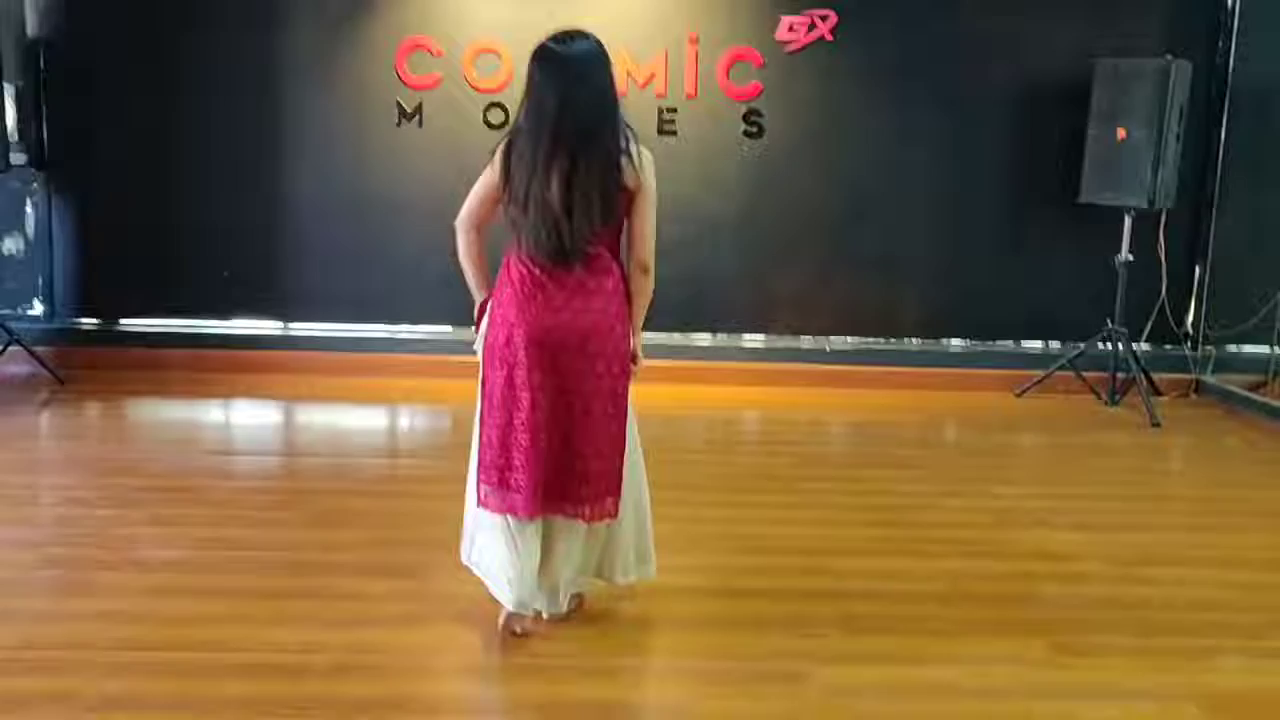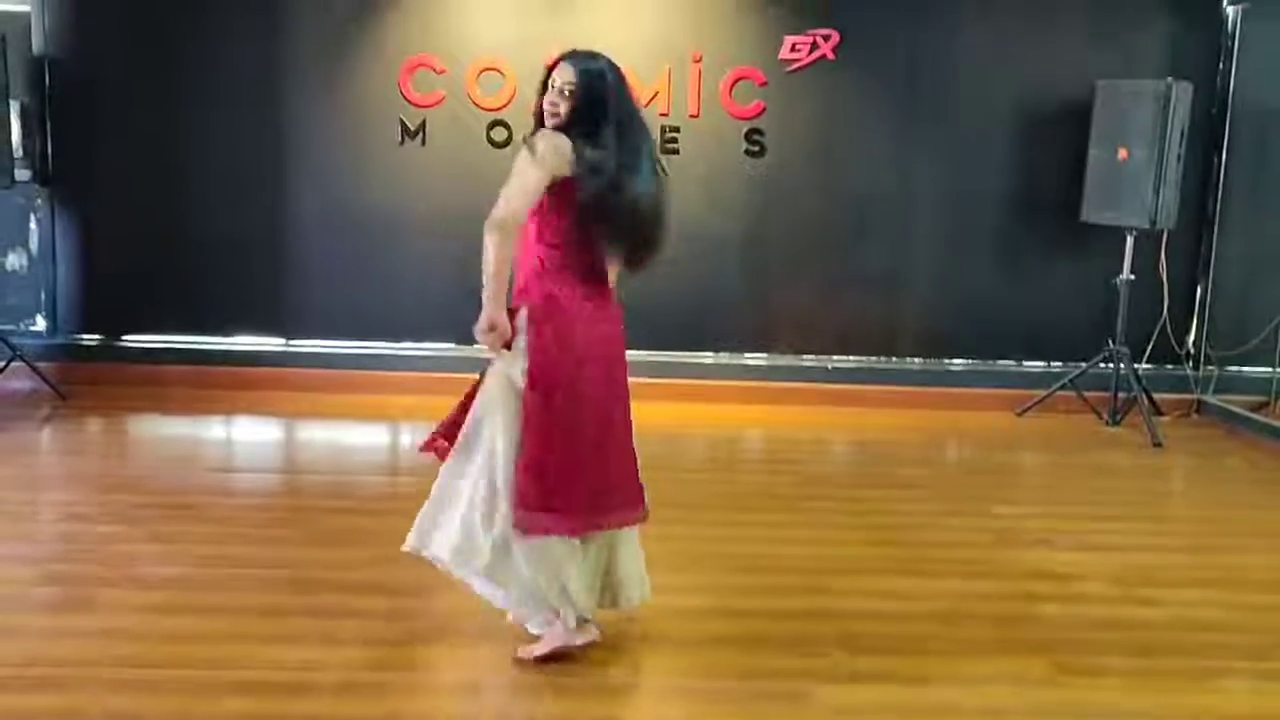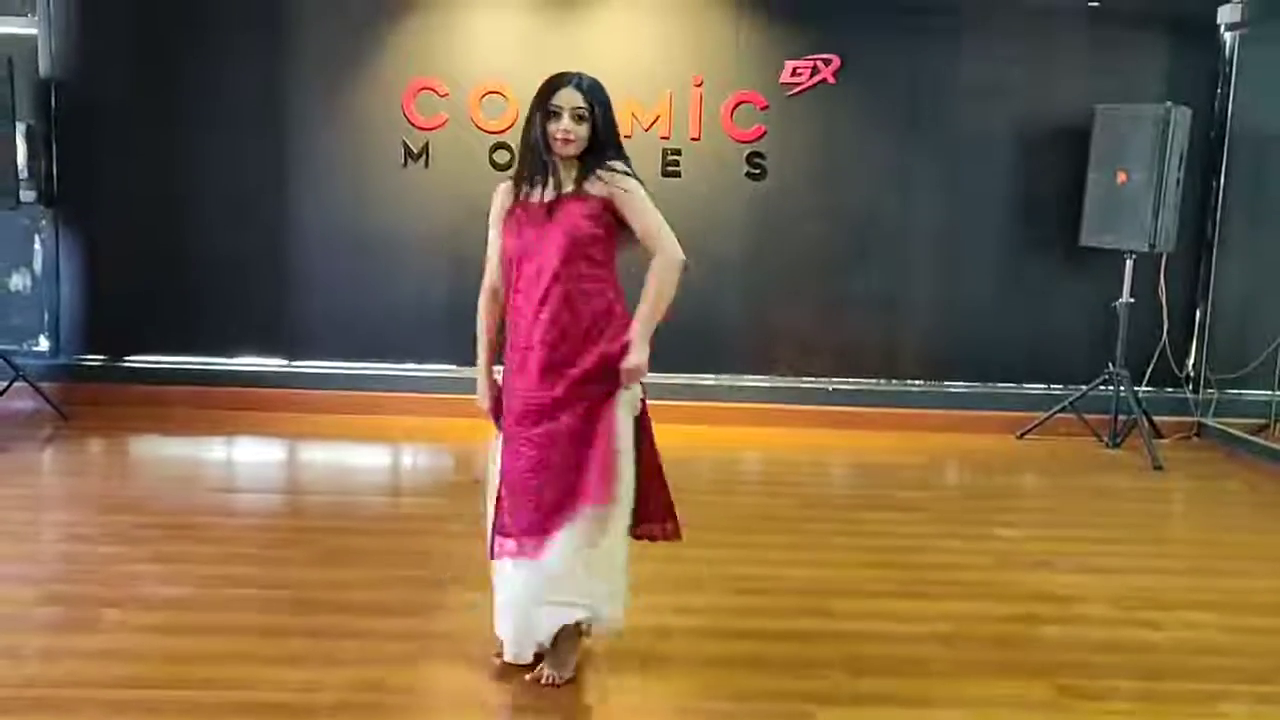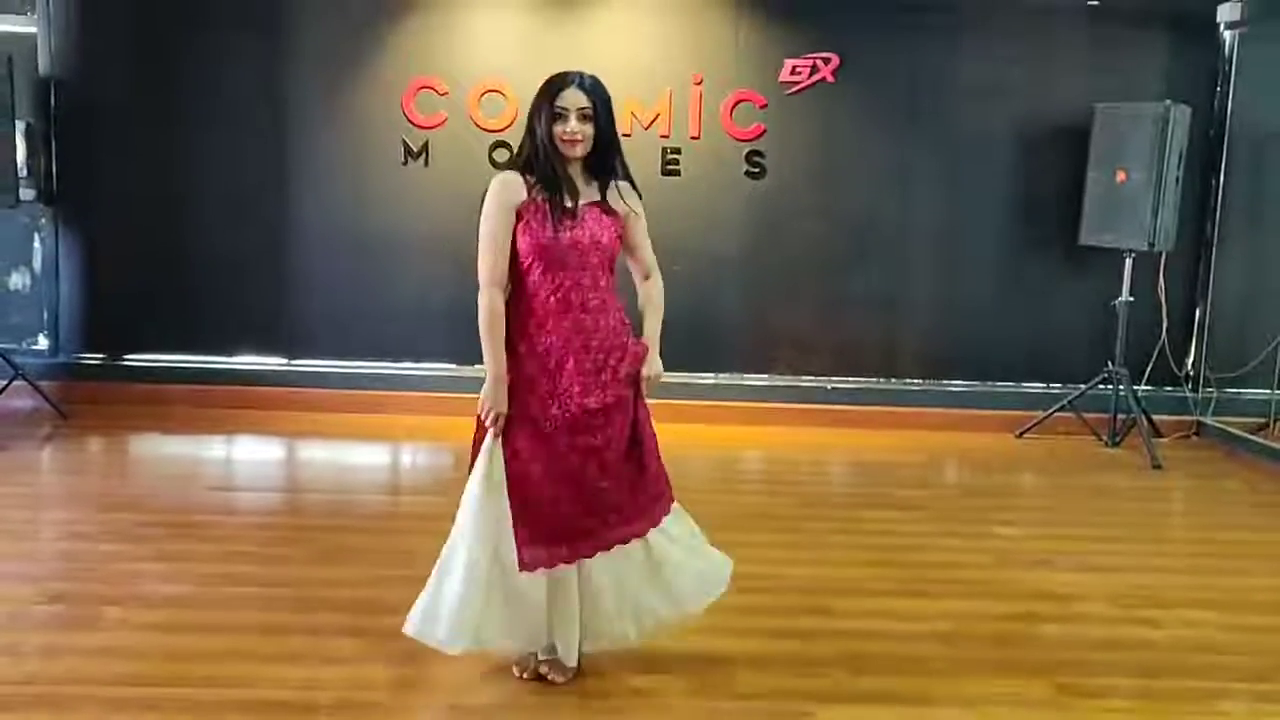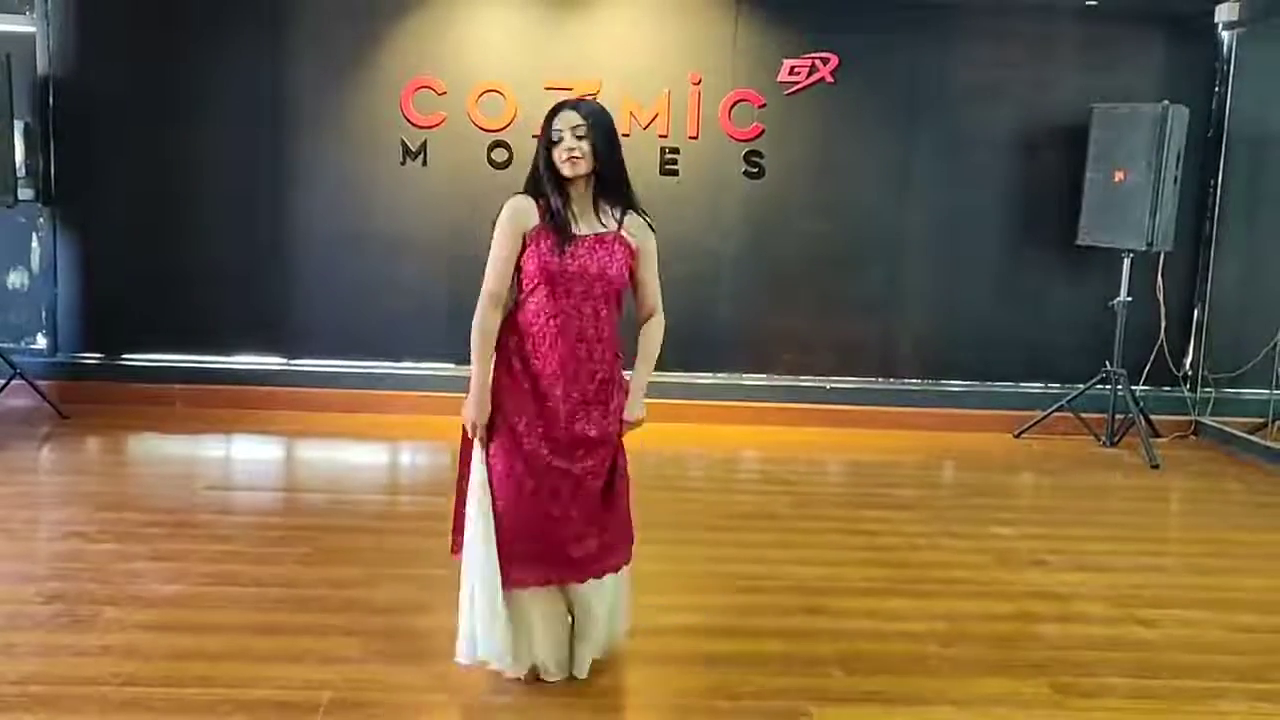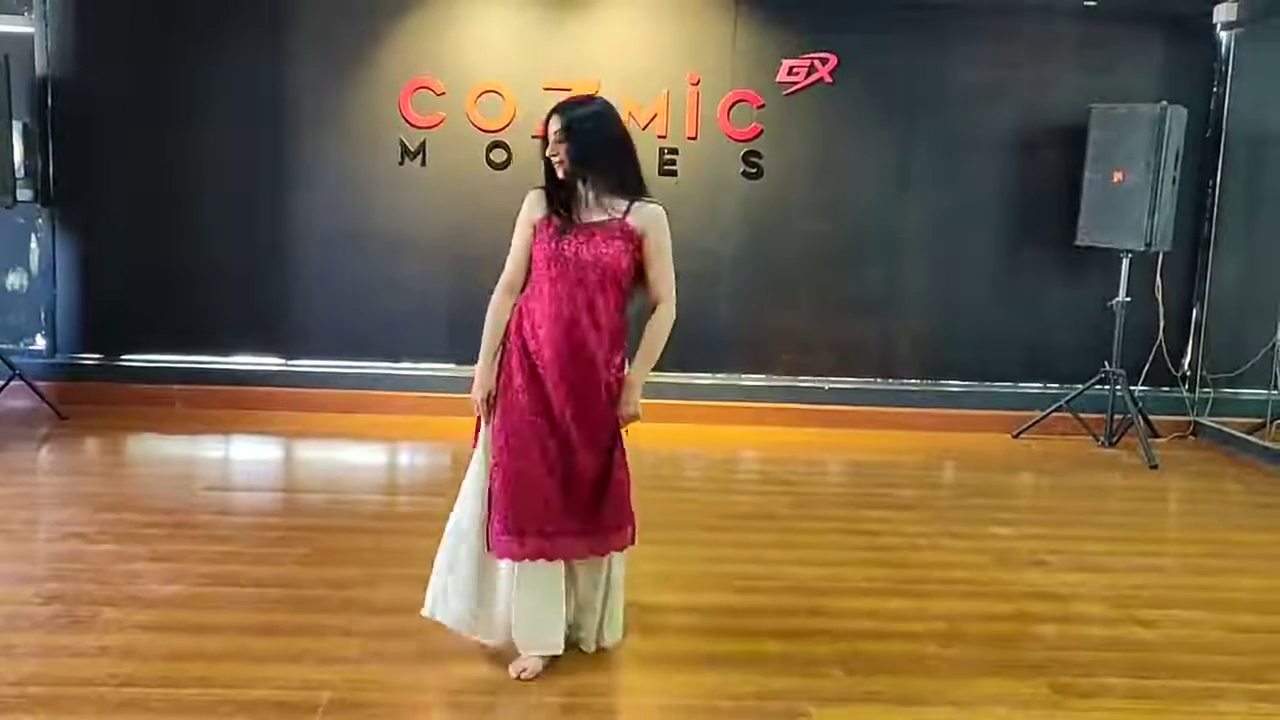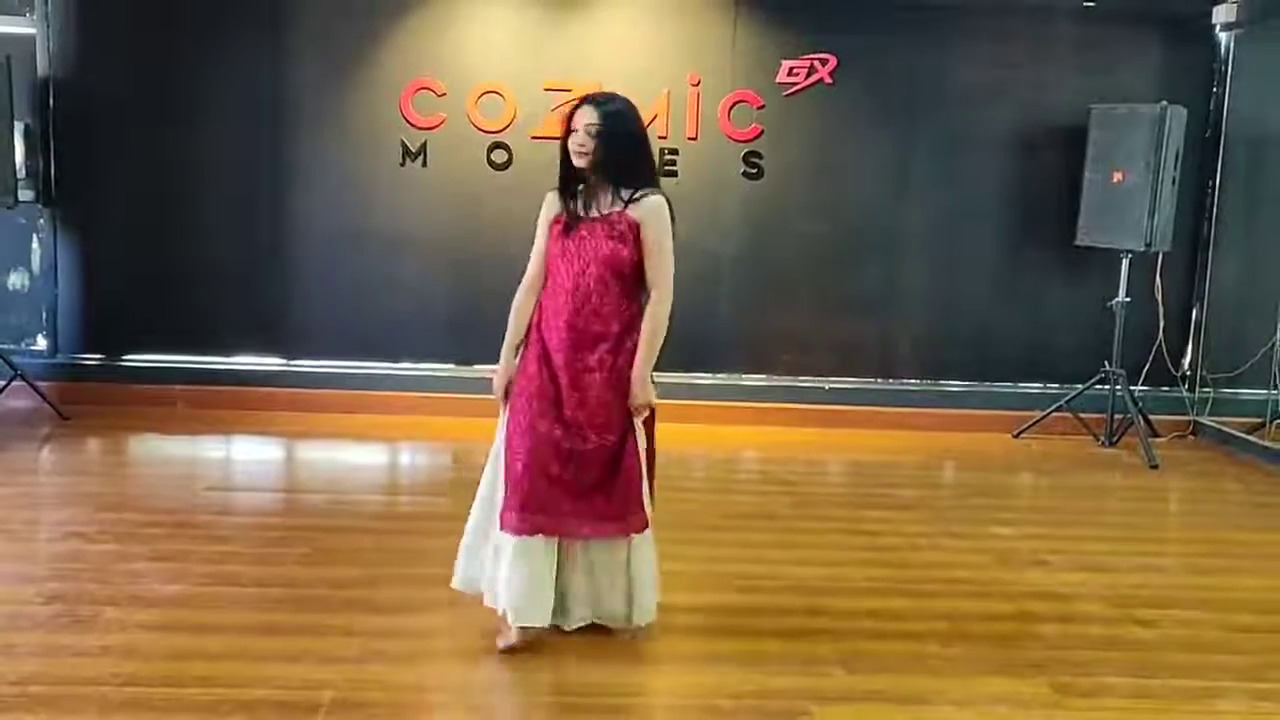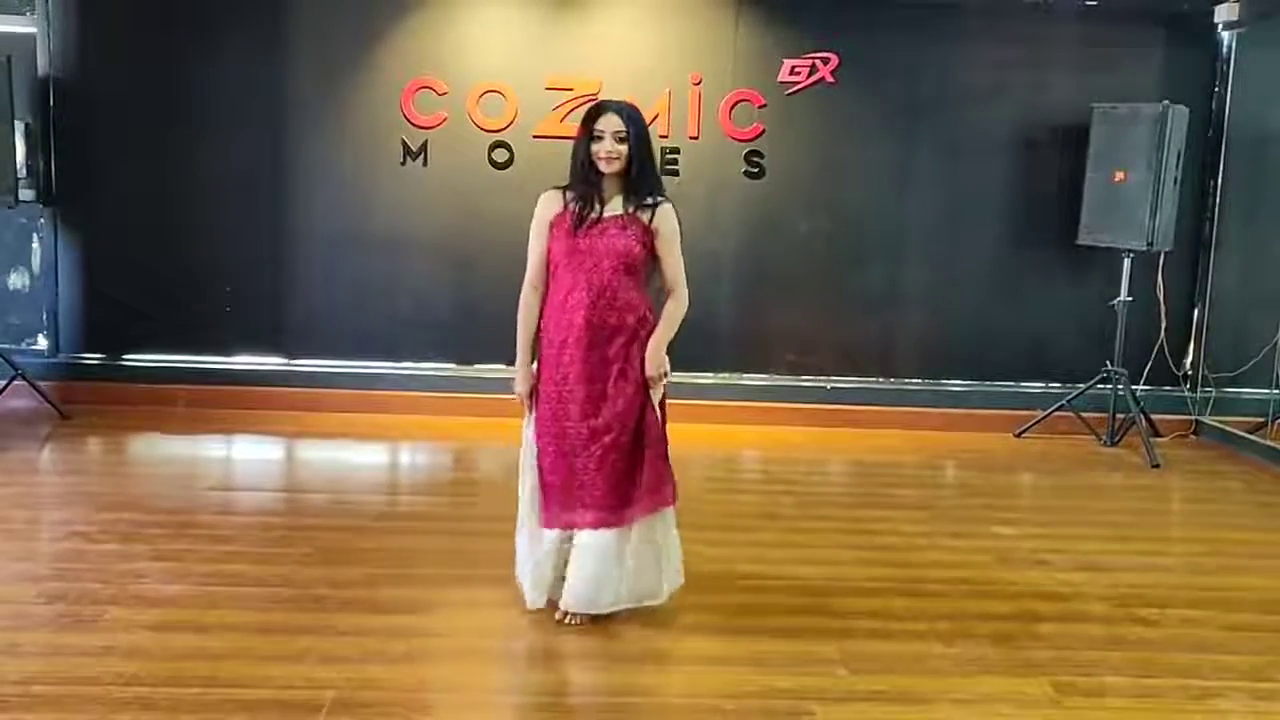
dt=0.4s
person 1, frame 1
left shoulder: (517, 147)
right shoulder: (632, 156)
left elbow: (466, 227)
right elbow: (641, 261)
left wrist: (484, 301)
right wrist: (633, 330)
left hip: (522, 317)
right hip: (597, 323)
left knee: (519, 453)
right knee: (588, 455)
left ankle: (521, 596)
right ankle: (564, 588)
person 1, frame 2
left shoulder: (549, 149)
right shoulder: (618, 169)
left elbow: (502, 222)
left wrist: (494, 306)
left hip: (548, 327)
right hip: (599, 331)
left knee: (530, 469)
right knee: (583, 469)
left ankle: (567, 615)
right ankle: (572, 599)
person 1, frame 3
left shoulder: (611, 180)
right shoulder: (510, 195)
left elbow: (670, 253)
right elbow: (493, 289)
left wrist: (639, 339)
right wrist: (485, 370)
left hip: (598, 364)
right hip: (532, 370)
left knee: (587, 496)
right knee: (529, 496)
left ankle: (567, 628)
right ankle: (531, 627)
person 1, frame 4
left shoulder: (619, 195)
right shoulder: (511, 188)
left elbow: (649, 276)
right elbow: (490, 288)
left wrist: (651, 347)
right wrist: (495, 377)
left hip: (606, 372)
right hip: (534, 373)
left knee: (601, 500)
right knee: (533, 504)
left ankle: (571, 637)
right ankle: (534, 635)
person 1, frame 5
left shoulder: (633, 227)
right shoulder: (523, 213)
left elbow: (653, 315)
right elbow: (491, 304)
left wrist: (637, 391)
right wrist: (479, 391)
left hip: (595, 399)
right hip: (523, 391)
left knee: (590, 523)
right knee: (523, 520)
left ankle: (581, 640)
right ankle: (533, 643)
person 1, frame 6
left shoulder: (644, 217)
right shoulder: (540, 204)
left elbow: (664, 306)
right elbow: (508, 288)
left wrist: (634, 384)
right wrist: (485, 367)
left hip: (595, 380)
right hip: (527, 372)
left knee: (590, 503)
right knee: (524, 501)
left ankle: (586, 619)
right ankle: (535, 634)
person 1, frame 7
left shoulder: (647, 207)
right shoulder: (557, 203)
left elbow: (660, 297)
right elbow: (532, 284)
left wrist: (641, 375)
right wrist: (508, 357)
left hip: (610, 367)
right hip: (547, 364)
left knee: (605, 485)
right knee: (532, 481)
left ankle: (601, 601)
right ankle: (524, 608)
person 1, frame 8
left shoulder: (654, 212)
right shoulder: (553, 204)
left elbow: (677, 292)
right elbow: (533, 287)
left wrist: (657, 347)
right wrist: (523, 362)
left hip: (624, 359)
right hip: (562, 359)
left knee: (615, 473)
right knee: (561, 469)
left ankle: (593, 587)
right ankle: (555, 575)
